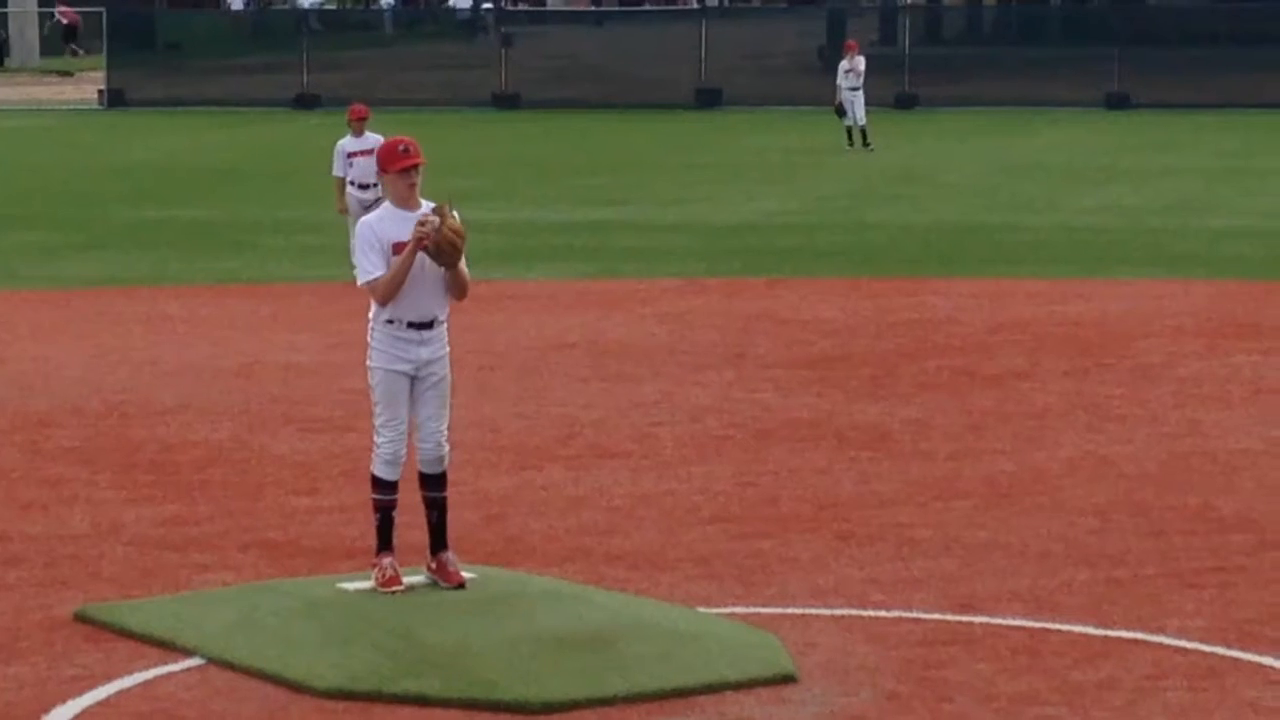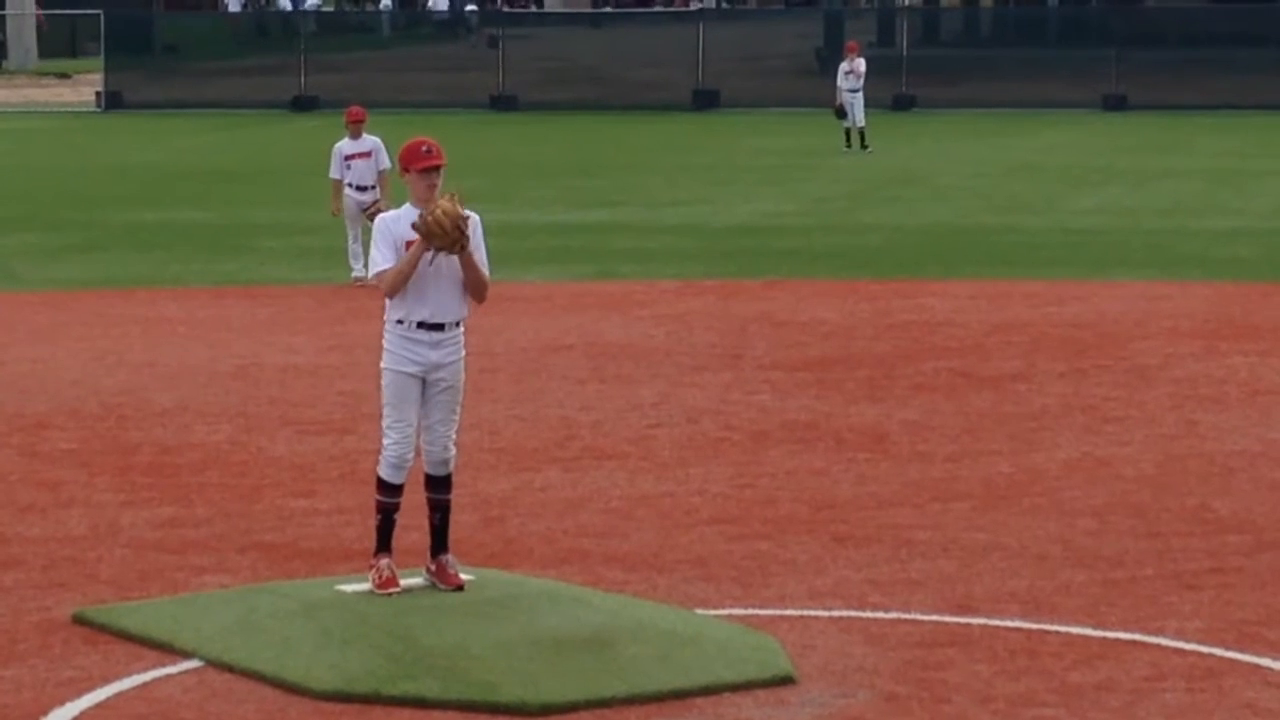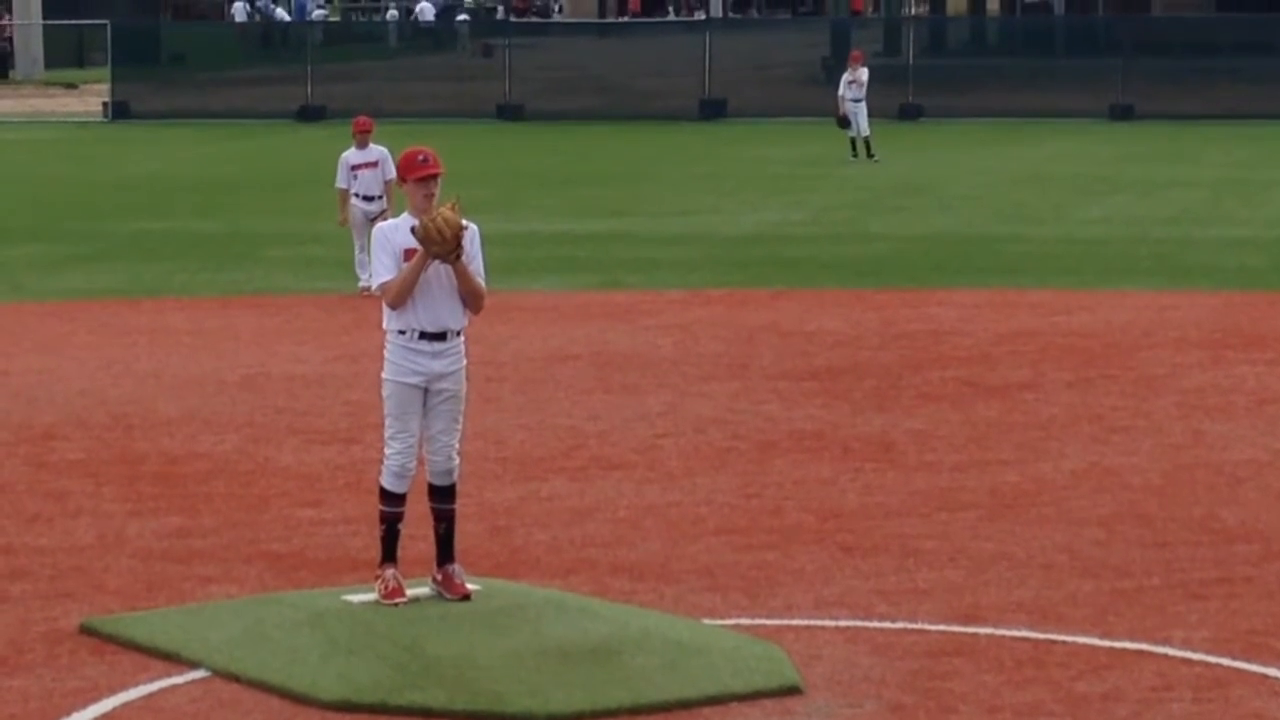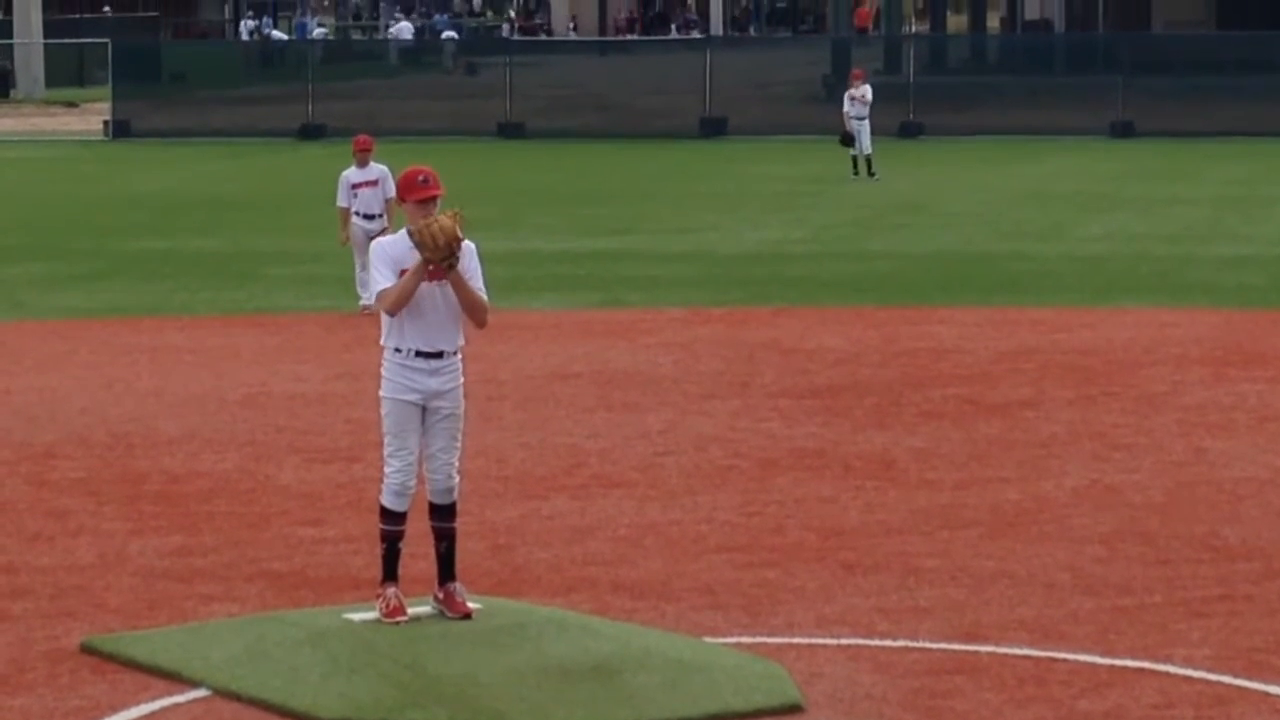
dt=0.7s
person 1, frame 1
left shoulder: (443, 217)
right shoulder: (370, 227)
left elbow: (461, 293)
right elbow: (380, 295)
right wrist: (413, 248)
left hip: (435, 343)
right hip: (391, 346)
left knee: (434, 446)
right knee: (390, 447)
left ankle: (439, 552)
right ankle: (384, 554)
person 1, frame 2
left shoulder: (466, 221)
right shoulder: (389, 224)
left elbow: (481, 295)
right elbow: (387, 286)
left wrist: (461, 248)
right wrist: (425, 242)
left hip: (449, 345)
right hip: (404, 346)
left knee: (441, 449)
right knee: (397, 448)
left ankle: (439, 554)
right ankle: (382, 554)
person 1, frame 3
left shoulder: (465, 231)
right shoulder: (387, 233)
left elbow: (477, 304)
right elbow: (392, 297)
left wrist: (454, 258)
right wrist: (425, 253)
left hip: (450, 355)
right hip: (405, 355)
left knee: (444, 458)
right knee: (400, 457)
left ankle: (446, 564)
right ankle: (388, 565)
person 1, frame 4
left shoulder: (463, 250)
right shoulder: (385, 249)
left elbow: (482, 318)
right elbow: (389, 305)
left wrist: (451, 268)
right wrist: (424, 261)
left hip: (447, 374)
right hip: (402, 374)
left knee: (444, 477)
right knee: (400, 476)
left ankle: (447, 583)
right ankle: (389, 584)
